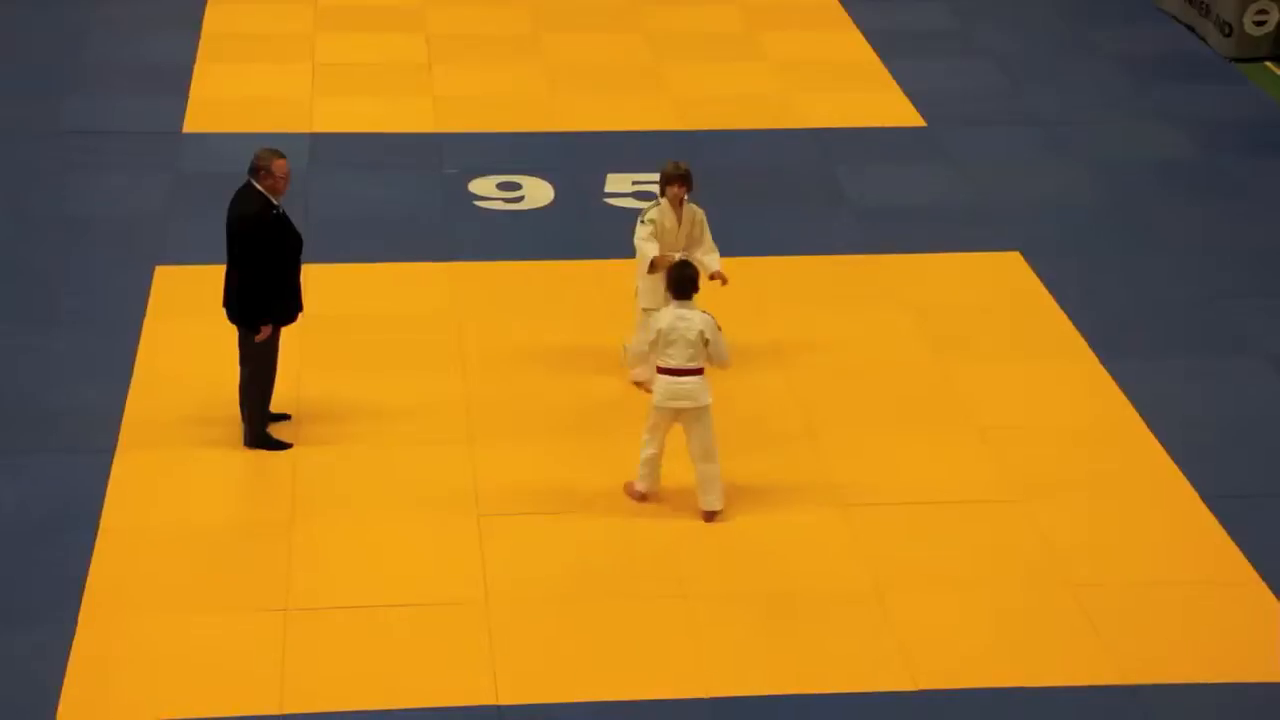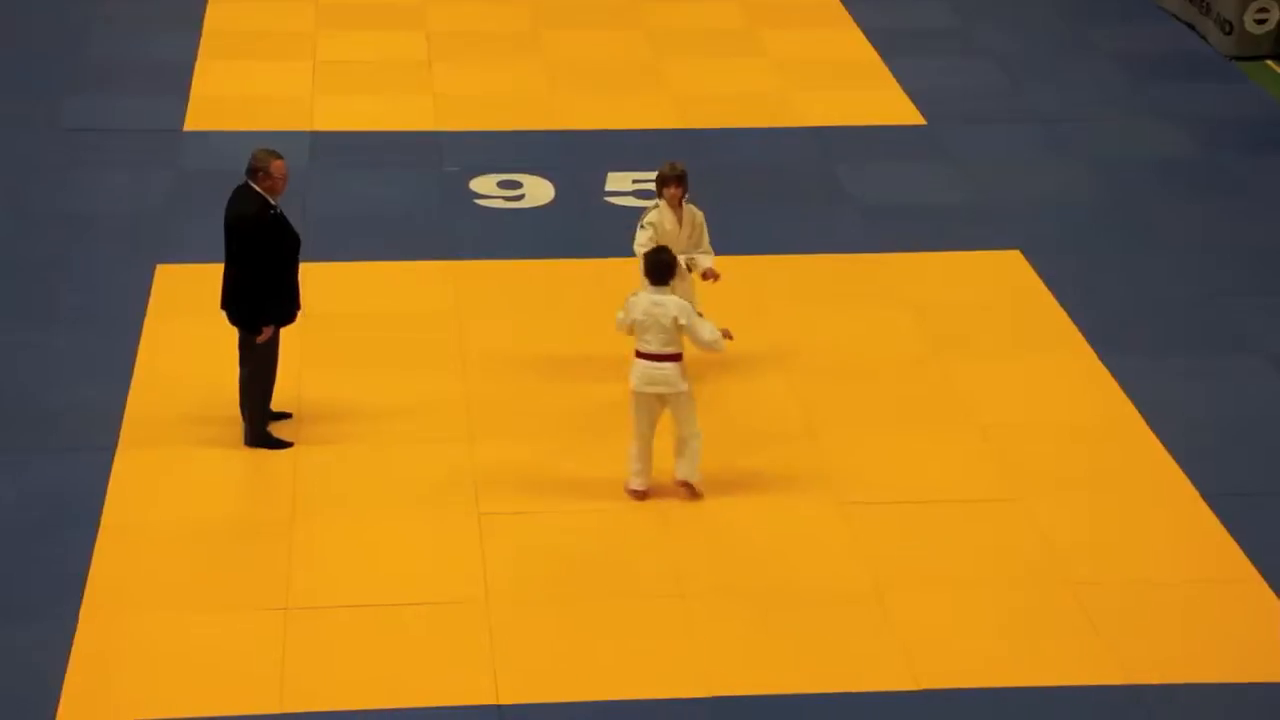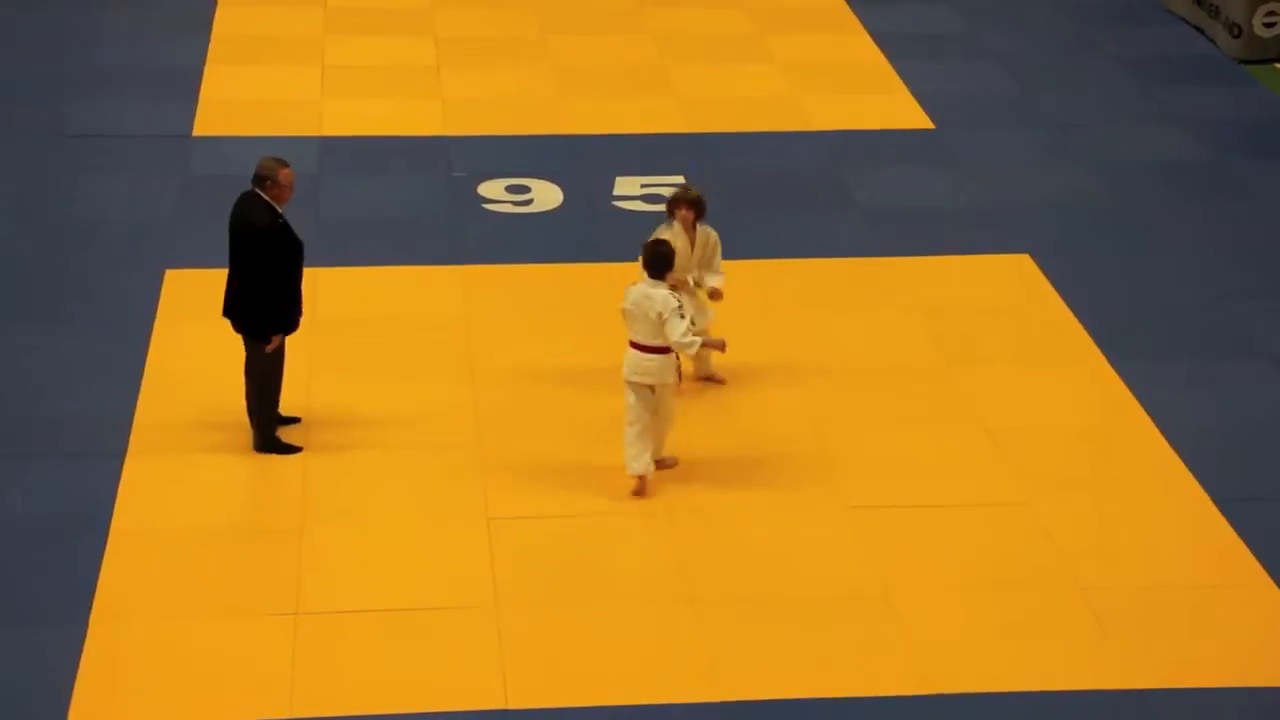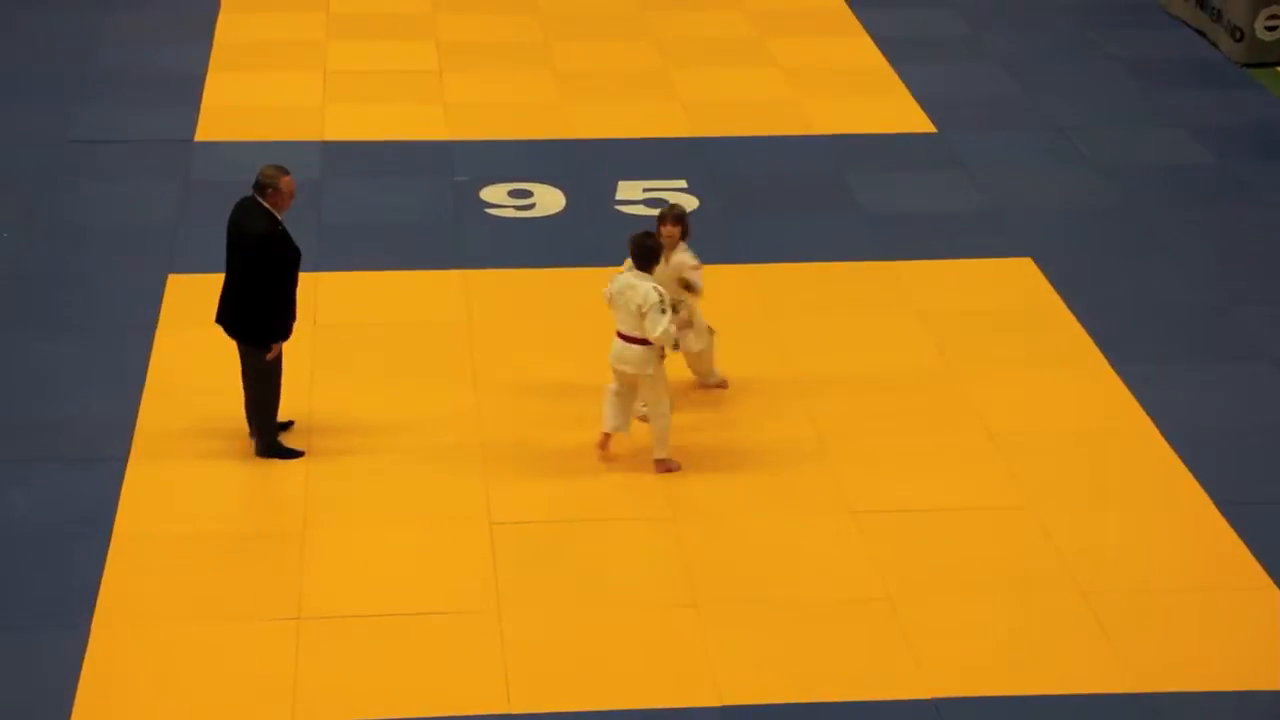
dt=0.2s
person 1, frame 1
left shoulder: (249, 195)
right shoulder: (255, 213)
right elbow: (256, 270)
right wrist: (265, 317)
left hip: (252, 299)
right hip: (257, 304)
left knee: (255, 362)
right knee: (259, 365)
left ankle: (256, 412)
right ankle: (255, 432)
person 1, frame 2
left shoulder: (246, 195)
right shoulder: (254, 215)
right elbow: (256, 272)
right wrist: (265, 318)
left hip: (249, 298)
right hip: (256, 303)
left knee: (255, 361)
right knee: (259, 364)
left ankle: (257, 411)
right ankle: (256, 431)
person 1, frame 3
left shoulder: (249, 202)
right shoulder: (264, 224)
right elbow: (265, 281)
right wrist: (274, 327)
left hip: (249, 304)
right hip: (260, 311)
left knee: (260, 368)
right knee: (266, 370)
left ankle: (265, 416)
right ankle: (265, 437)
person 1, frame 4
left shoulder: (246, 207)
right shoulder: (265, 233)
right elbow: (265, 289)
right wrist: (274, 335)
left hip: (243, 310)
right hip: (256, 318)
left knee: (256, 373)
right knee: (264, 376)
left ankle: (261, 424)
right ankle: (266, 441)
person 2, frame 1
left shoulder: (659, 319)
right shoulder: (706, 321)
left elbow: (644, 352)
right elbow: (722, 359)
left hip: (666, 387)
right hip: (695, 389)
left knee: (653, 439)
right knee: (704, 449)
left ankle: (642, 488)
right ankle: (710, 505)
person 2, frame 2
left shoulder: (634, 302)
right shoulder: (680, 307)
left elbow: (623, 327)
right elbow: (707, 340)
right wrist: (721, 334)
left hip: (643, 372)
right hip: (672, 374)
left knee: (642, 431)
right knee: (686, 428)
left ankle: (639, 484)
right ankle: (687, 477)
person 2, frame 3
left shoulder: (631, 292)
right shoulder: (671, 301)
right elbow: (680, 340)
right wrist: (710, 343)
left hip: (635, 361)
right hip: (662, 364)
left knee: (636, 419)
right knee: (663, 414)
left ankle: (640, 473)
right ankle: (655, 457)
person 2, frame 4
left shoulder: (619, 280)
right shoulder: (654, 293)
right elbow: (659, 334)
right wrist: (678, 325)
left hip: (620, 349)
right hip: (646, 355)
left knee: (619, 391)
right knee: (659, 406)
left ankle: (607, 432)
right ankle: (661, 457)
person 3, frame 1
left shoulder: (695, 214)
right shoulder: (652, 212)
left elbow: (704, 245)
right elbow: (643, 240)
left wrist: (714, 269)
right wrist: (655, 258)
right hip: (654, 271)
right knee: (649, 319)
right ankle: (641, 372)
person 3, frame 2
left shoulder: (694, 216)
right shoulder: (652, 216)
left elbow: (701, 250)
right elbow: (643, 248)
left wrist: (707, 268)
left hip: (681, 278)
person 3, frame 3
left shoulder: (708, 236)
right shoulder: (664, 234)
left elbow: (712, 267)
left wrist: (712, 286)
right wrist: (669, 279)
left hip: (690, 291)
left knee: (701, 330)
left ankle: (704, 370)
person 3, frame 4
left shoulder: (685, 257)
left elbow: (695, 285)
left wrist: (687, 281)
left hip: (681, 310)
left knee: (699, 347)
left ankle: (708, 376)
right ankle: (645, 404)
